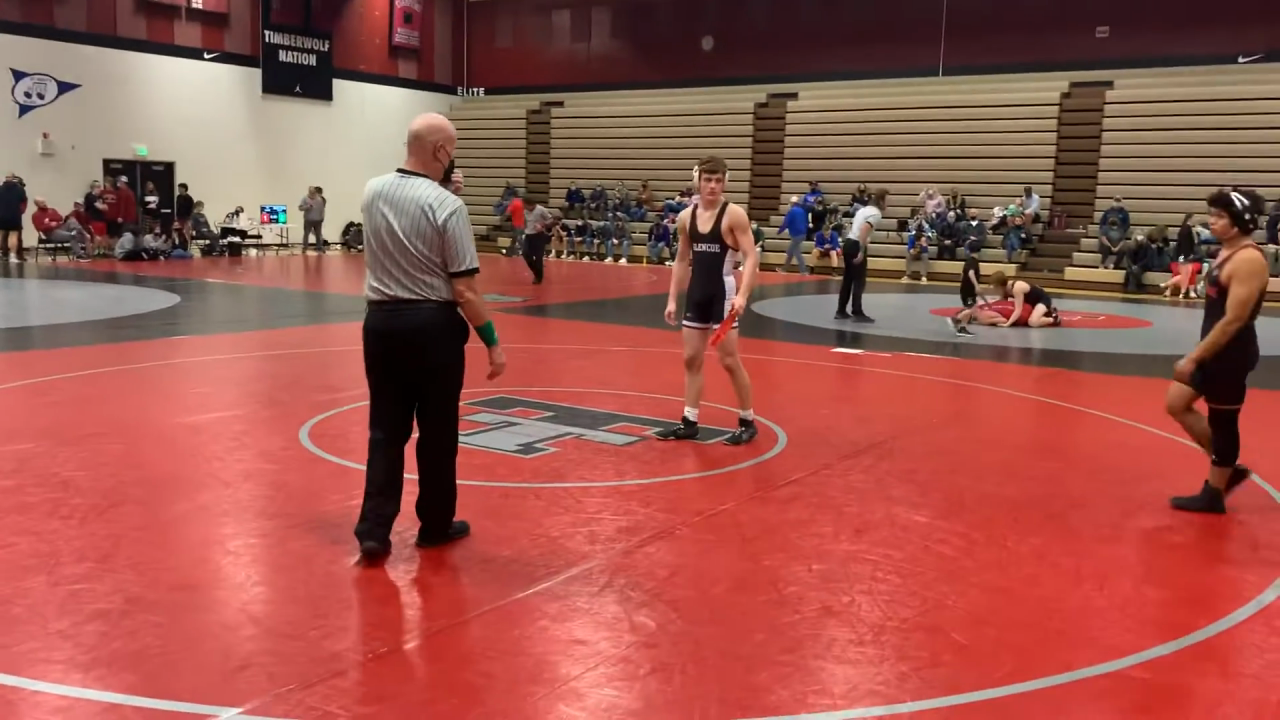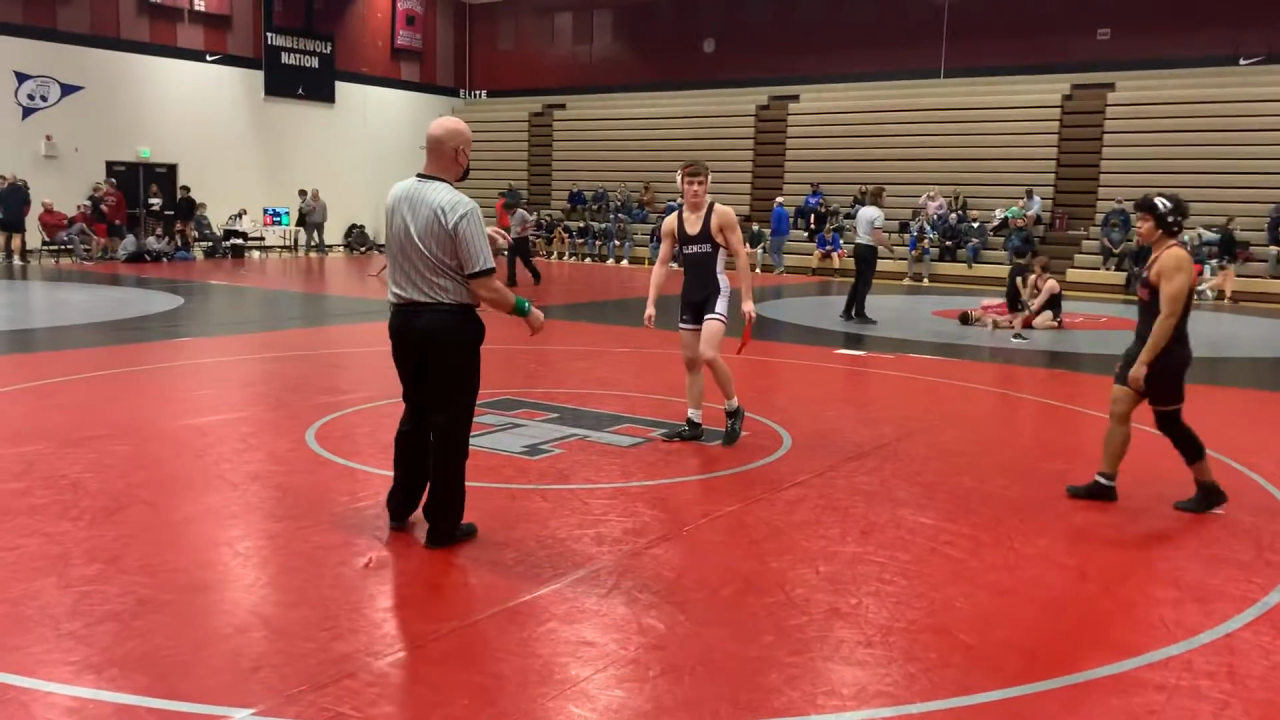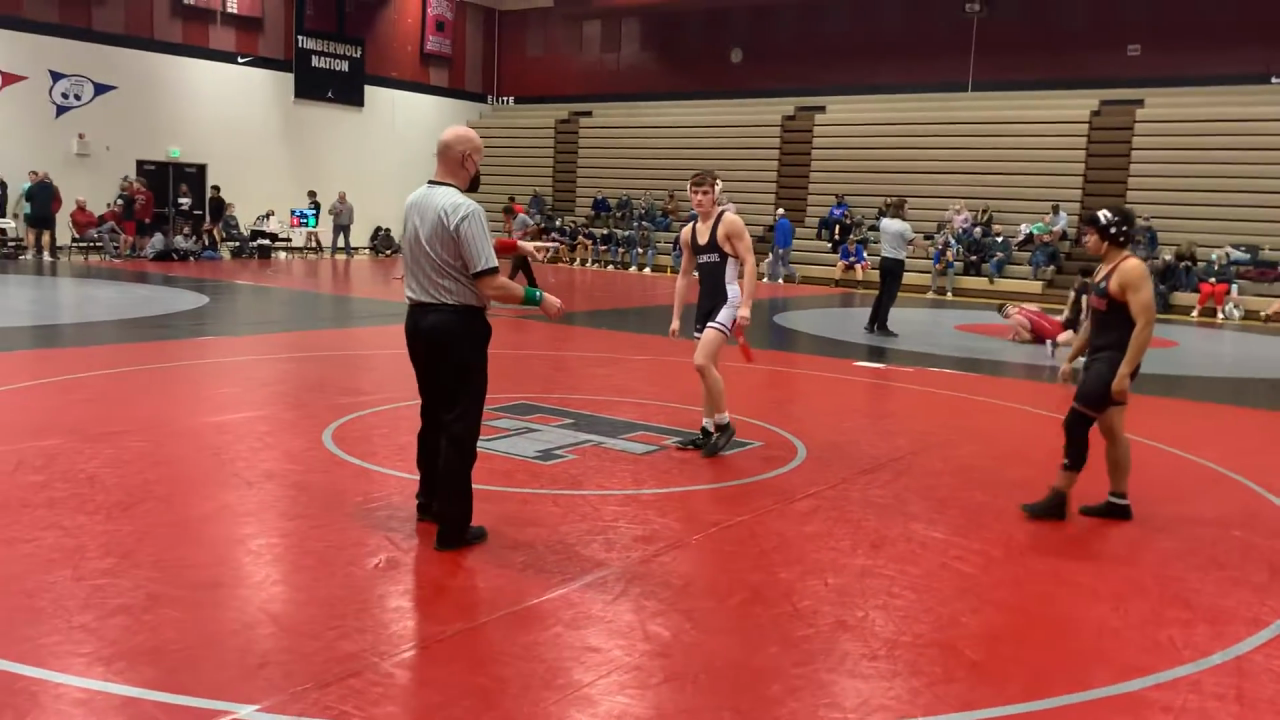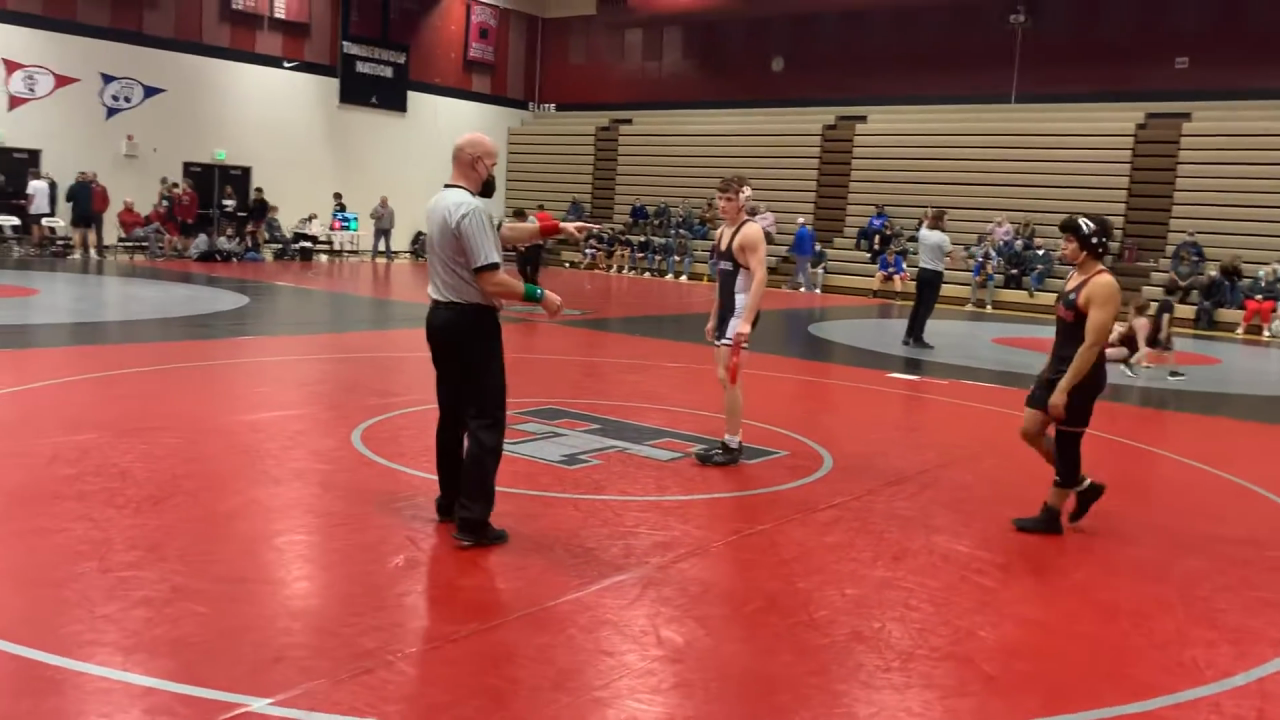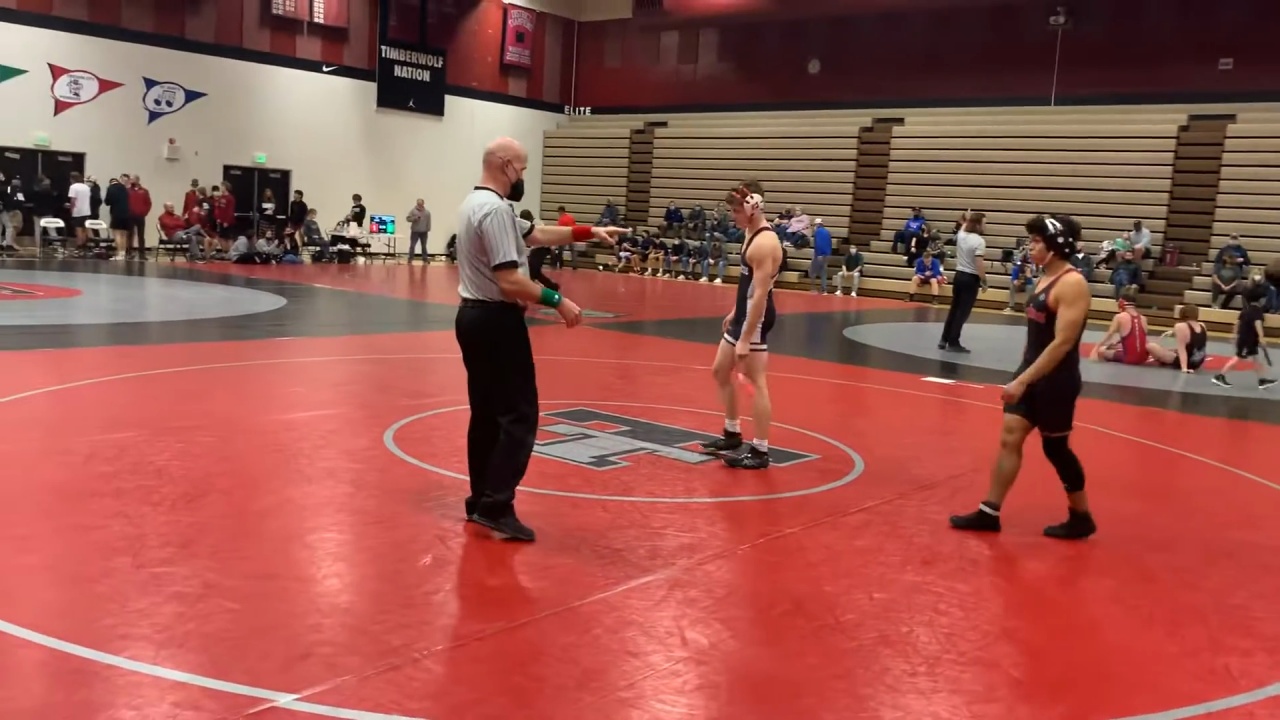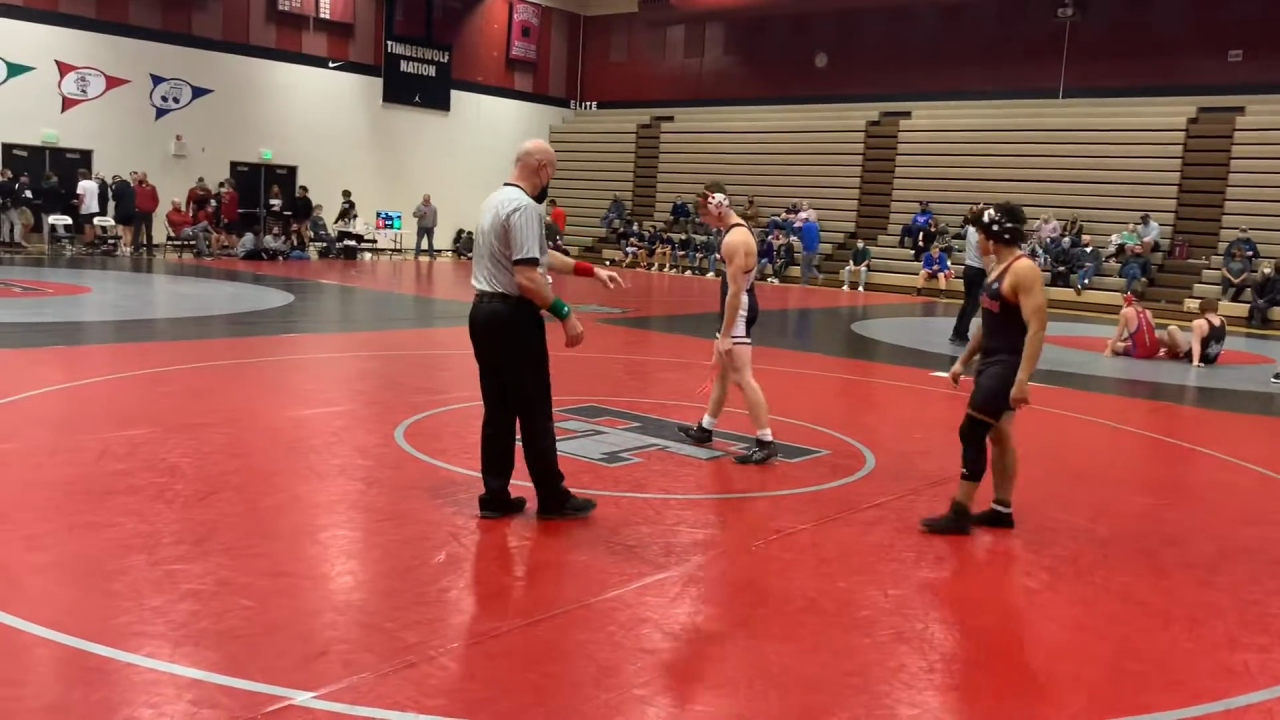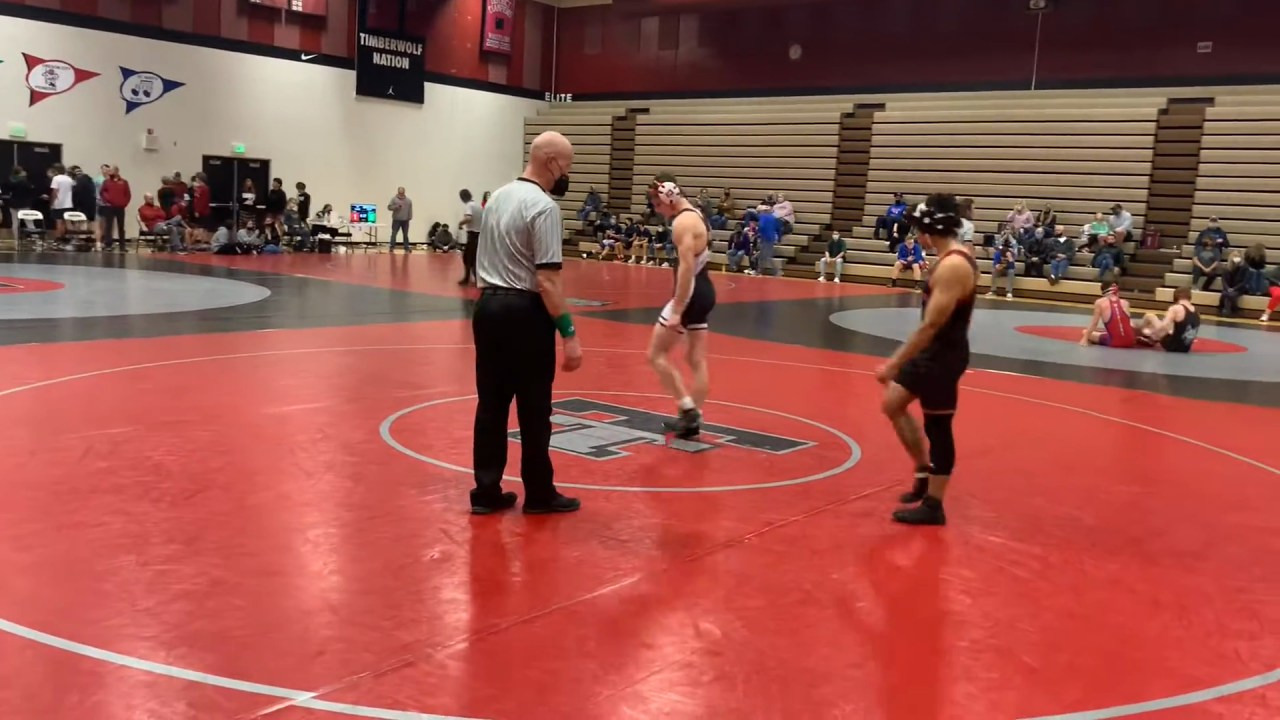
dt=0.4s
person 1, frame 1
left shoulder: (373, 191)
right shoulder: (447, 206)
right elbow: (464, 289)
right wrist: (492, 342)
left hip: (382, 321)
right hip: (432, 325)
left knee: (386, 430)
right knee: (436, 431)
left ankle: (374, 528)
right ankle: (436, 524)
person 1, frame 2
left shoulder: (397, 195)
right shoulder: (461, 208)
right elbow: (484, 289)
left wrist: (478, 235)
right wrist: (526, 310)
left hip: (404, 320)
right hip: (449, 326)
left knee: (415, 416)
right knee: (449, 428)
left ankle: (401, 506)
right ankle: (443, 525)
person 1, frame 3
left shoulder: (414, 201)
right shoulder: (464, 209)
right elbow: (491, 286)
left wrist: (512, 245)
right wrist: (538, 298)
left hip: (419, 320)
right hip: (458, 325)
left knee: (433, 417)
right knee: (459, 427)
left ankle: (430, 501)
right ankle: (453, 527)
person 1, frame 4
left shoulder: (440, 202)
right shoulder: (470, 208)
left elbow: (502, 233)
right elbow: (492, 282)
left wrist: (555, 228)
right wrist: (540, 295)
left hip: (441, 318)
right hip: (471, 323)
left knee: (452, 416)
right knee: (485, 422)
left ankle: (450, 501)
right ankle: (473, 521)
person 1, frame 5
left shoulder: (477, 203)
right shoulder: (495, 209)
left elbow: (535, 234)
right elbow: (509, 281)
left wrist: (589, 232)
right wrist: (558, 301)
left hip: (473, 316)
right hip: (497, 320)
left knee: (485, 414)
right knee: (518, 417)
left ankle: (481, 500)
right ankle: (495, 506)
person 1, frame 6
left shoulder: (497, 200)
right shoulder: (524, 207)
left elbow: (540, 254)
right elbow: (527, 277)
left wrist: (591, 270)
right wrist: (565, 314)
left hip: (484, 312)
right hip: (513, 316)
left knee: (498, 410)
right knee: (535, 412)
left ankle: (495, 496)
right ankle: (552, 498)
person 1, frame 7
left shoulder: (499, 196)
right shoulder: (543, 206)
right elbow: (547, 280)
right wrist: (569, 333)
left hip: (488, 305)
right hip: (524, 312)
left knee: (491, 404)
right knee: (534, 409)
left ankle: (486, 491)
right ankle: (539, 494)
person 2, frame 1
left shoulder: (1249, 260)
right shoulder: (1228, 251)
left elbow: (1233, 320)
left wrist: (1192, 358)
left hip: (1231, 354)
right hip: (1213, 348)
left knee: (1222, 422)
right knee: (1176, 404)
left ankle: (1214, 493)
right ankle: (1229, 469)
person 2, frame 2
left shoulder: (1174, 259)
right shoulder: (1158, 255)
left elbow: (1169, 316)
left wrist: (1142, 362)
right wrist: (1138, 357)
left hip: (1165, 355)
right hip: (1144, 348)
left knee: (1170, 424)
right knee: (1118, 411)
left ankle: (1209, 489)
right ankle: (1104, 483)
person 2, frame 3
left shoulder: (1132, 270)
right shoulder: (1104, 268)
left elbow: (1144, 326)
left wrist: (1124, 373)
right wrist: (1070, 359)
left hip: (1115, 362)
right hip: (1099, 359)
left knee: (1075, 426)
right knee: (1111, 431)
left ankle: (1057, 500)
right ankle: (1119, 501)
person 2, frame 4
left shoulder: (1103, 286)
right shoulder: (1075, 276)
left elbow: (1092, 344)
left wrist: (1064, 389)
right wrist: (1049, 371)
left hip: (1080, 376)
right hip: (1058, 369)
left knee: (1066, 444)
right knee: (1031, 431)
left ankle: (1051, 515)
right ankle: (1084, 487)
person 2, frame 5
left shoulder: (1073, 284)
right shoulder: (1044, 278)
left elbow: (1063, 343)
left wrist: (1023, 381)
right wrist: (1022, 377)
left hip: (1056, 381)
right hip: (1032, 374)
left knee: (1056, 450)
right knee: (1009, 440)
left ankle: (1081, 518)
right ankle: (988, 513)
person 2, frame 6
left shoulder: (1024, 271)
right shoulder: (999, 266)
left elbow: (1036, 330)
left wrist: (1022, 380)
right wrist: (963, 361)
left hip: (1006, 366)
right hip: (989, 362)
left knee: (971, 434)
right knee: (998, 436)
left ankle: (959, 513)
right ankle: (1002, 509)
person 2, frame 7
left shoulder: (954, 266)
right shoulder: (950, 257)
left elbow: (931, 324)
left wrist: (892, 363)
right wrist: (902, 358)
left hip: (942, 356)
right hip: (930, 352)
left knee: (937, 428)
right knee: (892, 405)
left ankle: (933, 505)
right ankle: (926, 474)
person 3, frame 1
left shoulder: (734, 214)
right shoulder: (686, 216)
left elbow: (751, 257)
left wrist: (742, 295)
right wrist: (672, 299)
left hip: (723, 294)
right hip: (695, 294)
left knee: (729, 361)
right knee: (691, 359)
left ankle: (747, 422)
right ankle: (689, 422)
person 3, frame 2
left shoulder: (722, 214)
right shoulder: (672, 222)
left elbow: (741, 256)
right elbow: (661, 264)
left wrist: (747, 298)
right wrist: (651, 303)
left hip: (716, 292)
right hip: (689, 294)
left knee: (709, 355)
right knee: (690, 361)
left ankle: (734, 409)
right ankle: (693, 424)
person 3, frame 3
left shoulder: (730, 222)
right shoulder: (688, 233)
left elbow: (749, 263)
right elbow: (684, 275)
left wrist: (745, 305)
right wrist: (676, 316)
left hip: (727, 301)
right hip: (704, 302)
left knee: (702, 362)
right knee: (706, 367)
left ankle: (724, 424)
right ankle: (708, 431)
person 3, frame 4
left shoulder: (751, 232)
right shoulder: (721, 233)
left elbow: (760, 277)
left wrist: (747, 321)
right wrist: (713, 318)
left hip: (740, 312)
right hip: (725, 311)
left knee: (728, 379)
right knee: (724, 379)
left ankle: (731, 447)
right ankle: (731, 440)
person 3, frame 5
left shoulder: (765, 243)
right shoulder: (750, 232)
left elbow: (761, 293)
left wrist: (746, 339)
right wrist: (734, 312)
left hip: (755, 317)
right hip: (743, 313)
left knee: (755, 383)
right knee: (720, 371)
left ankle: (760, 451)
right ankle: (732, 435)
person 3, frame 6
left shoulder: (734, 239)
right shoulder: (737, 230)
left elbow: (734, 289)
left wrist: (725, 334)
left hip: (739, 309)
right hip: (738, 307)
left knee: (742, 378)
right knee: (720, 370)
left ankle: (766, 442)
right ankle: (705, 428)
person 3, frame 7
left shoulder: (682, 222)
right shoulder: (695, 216)
left elbow: (686, 267)
left wrist: (676, 310)
left hip: (690, 294)
right hip: (704, 291)
left knee: (656, 354)
right knee: (697, 360)
left ankle: (688, 409)
right ankle: (690, 421)
